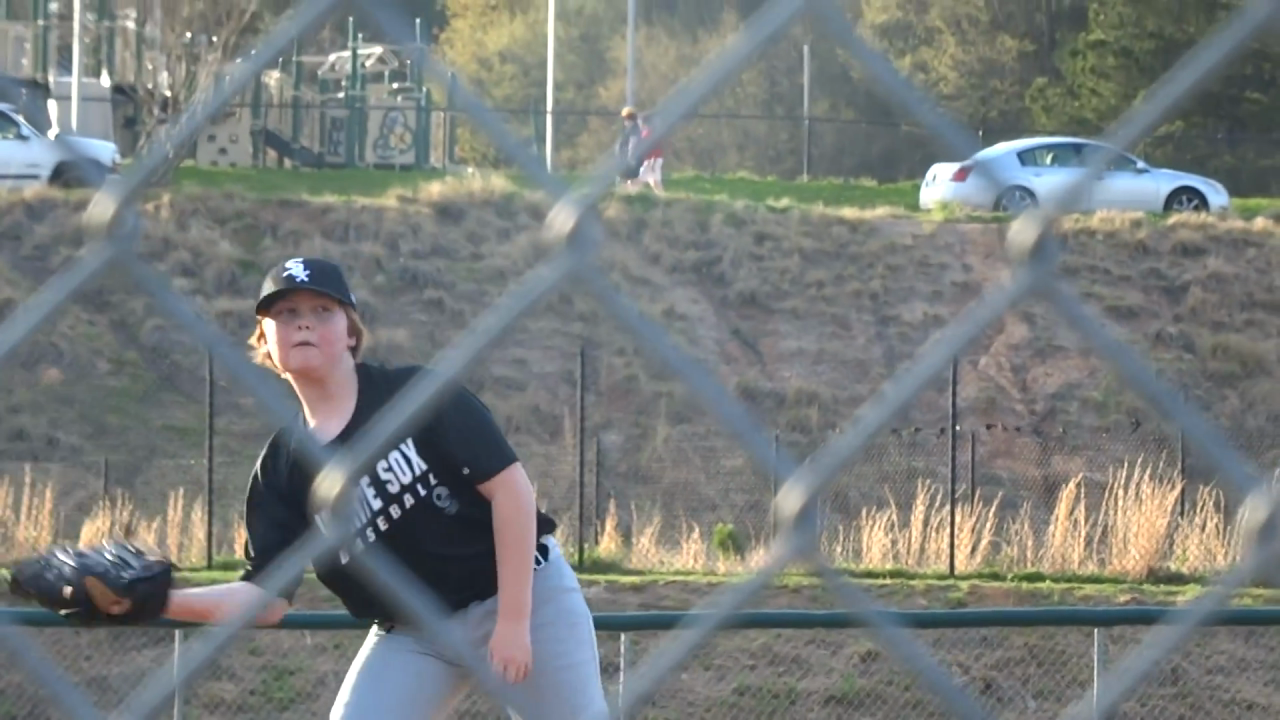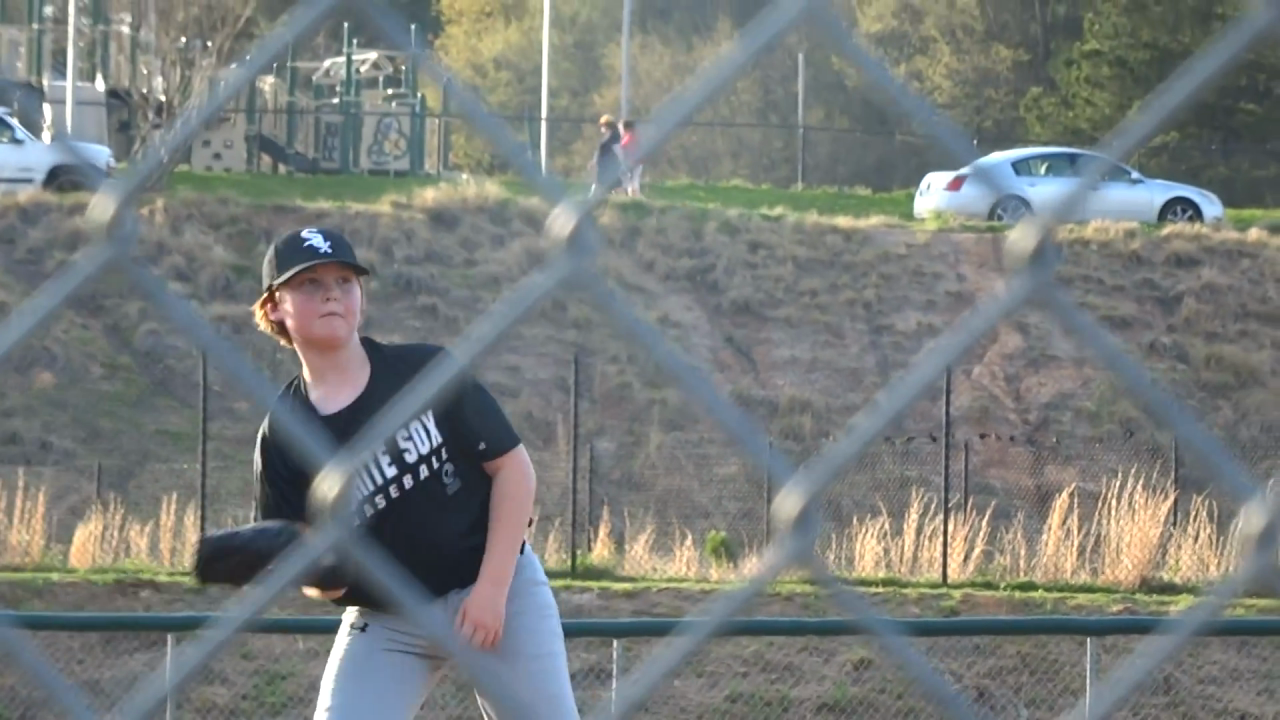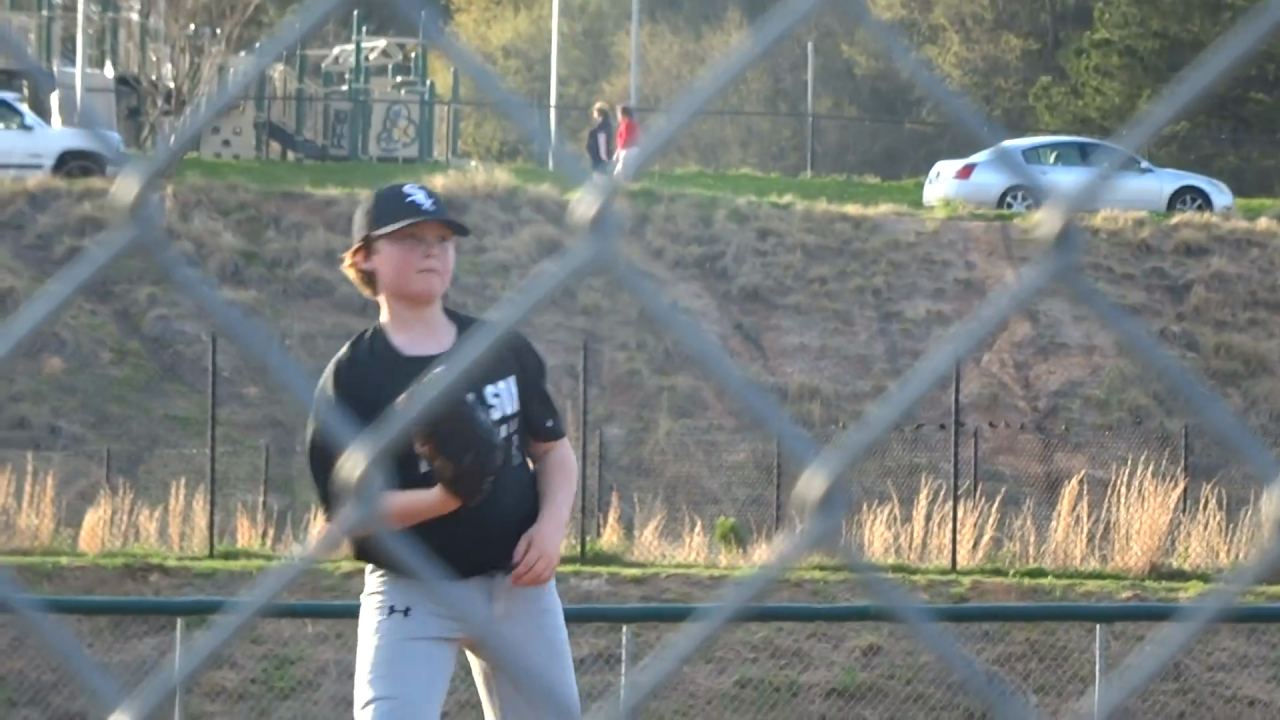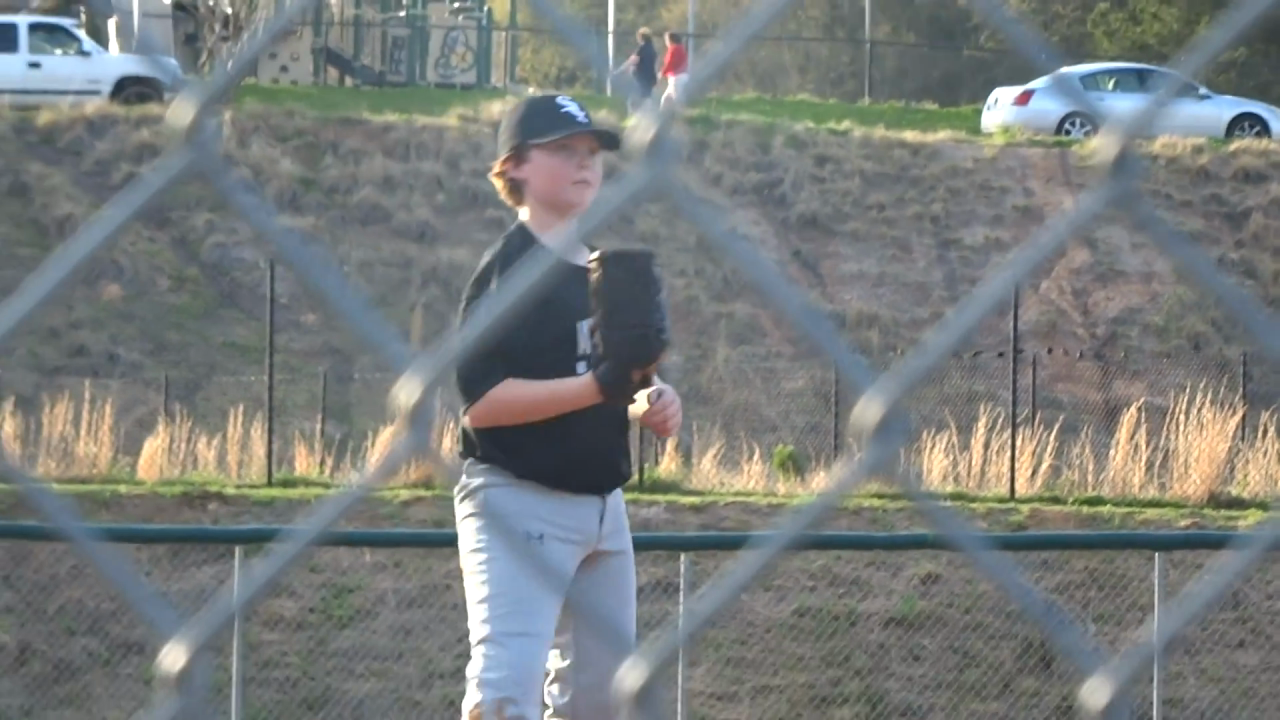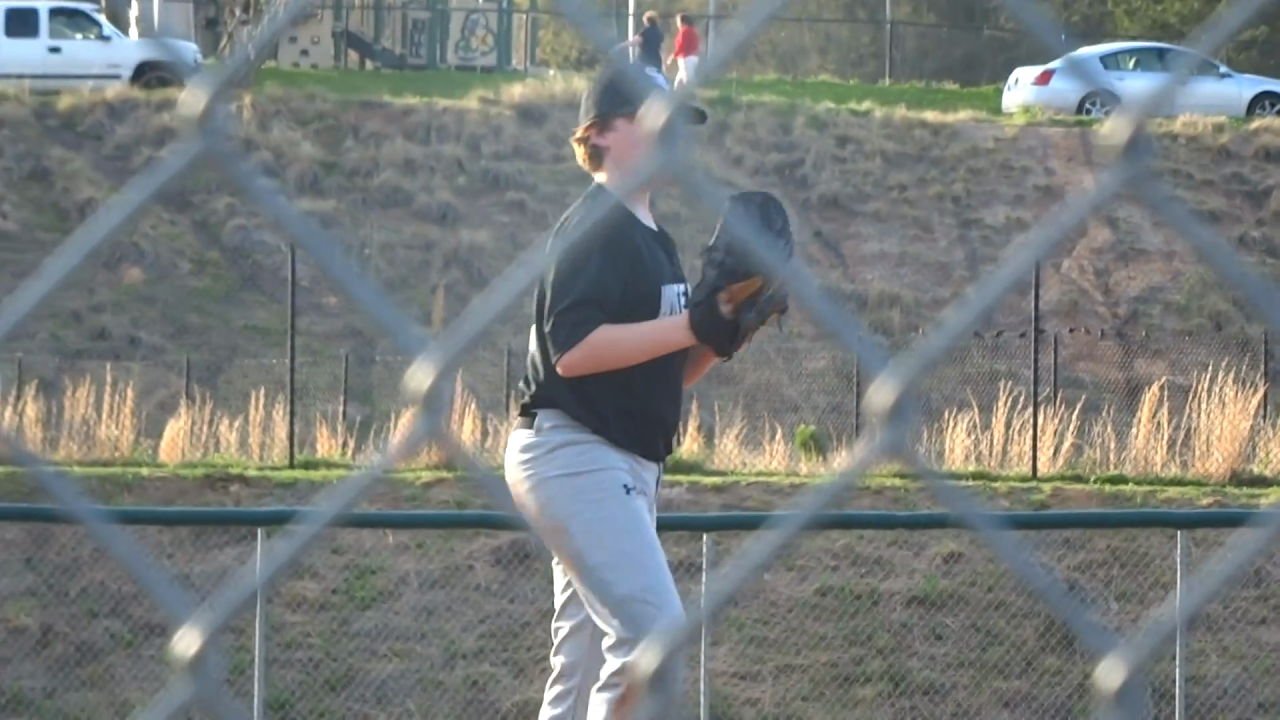
dt=0.2s
person 1, frame 1
right shoulder: (281, 466)
left elbow: (511, 490)
right elbow: (267, 597)
left wrist: (513, 621)
right wrist: (166, 600)
left hip: (526, 592)
right hip: (411, 625)
person 1, frame 2
left shoulder: (431, 371)
right shoulder: (283, 435)
left elbow: (513, 467)
left wrist: (493, 587)
left hip: (498, 591)
right hip: (387, 615)
person 1, frame 3
left shoulder: (505, 348)
right shoulder: (354, 375)
left elbow: (555, 448)
right elbow: (344, 511)
left wrist: (552, 525)
right wrist: (447, 496)
left hip: (519, 582)
right hip: (412, 592)
person 1, frame 4
right shoulder: (509, 271)
right elbow: (478, 405)
left wrist: (660, 404)
right wrist: (598, 386)
left hip: (601, 508)
right hip: (515, 504)
person 1, frame 5
left shoulder: (655, 239)
right shoulder: (595, 227)
right elbow: (574, 349)
left wrist: (713, 333)
right wrist: (693, 324)
left hip: (624, 467)
right hip: (573, 457)
left knee: (592, 657)
right knee: (653, 635)
